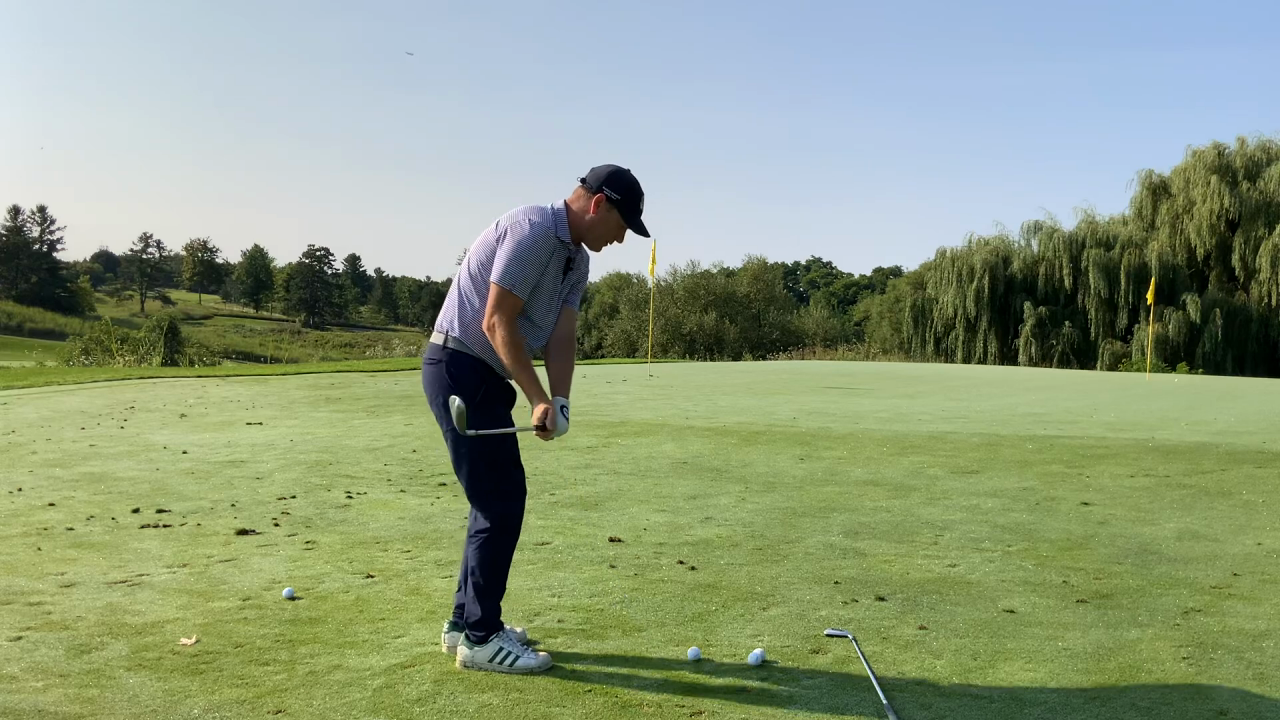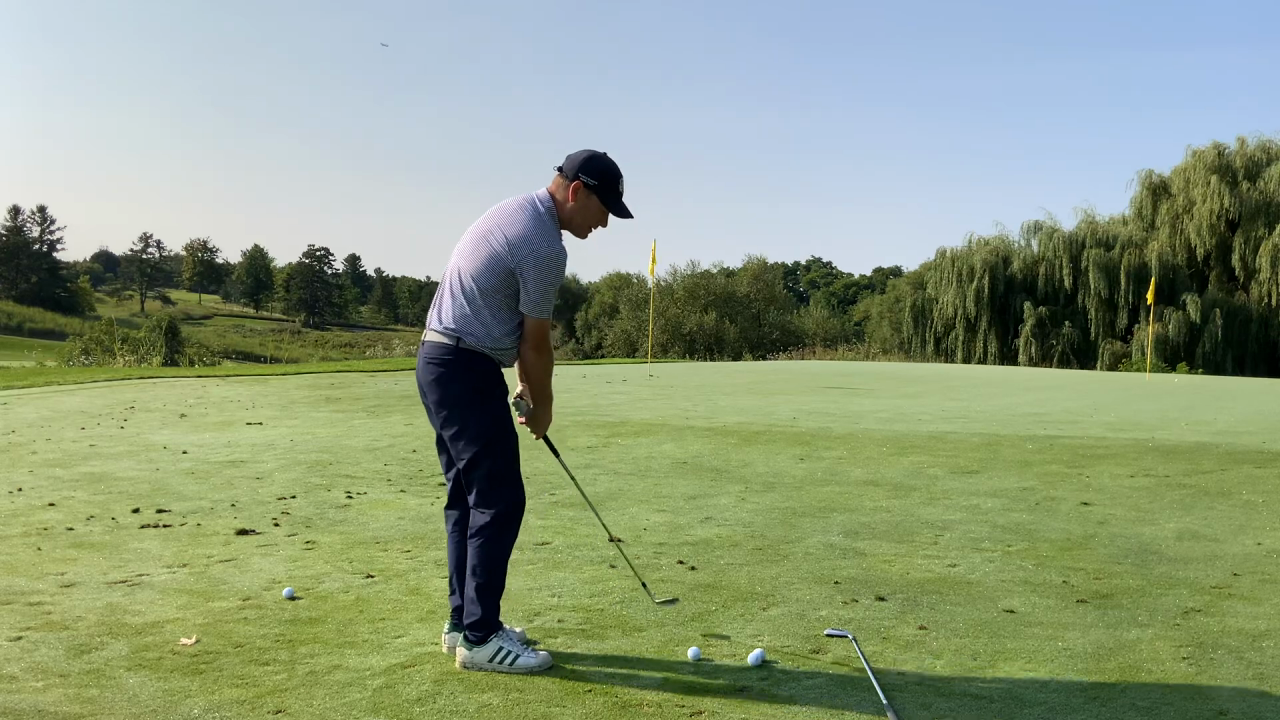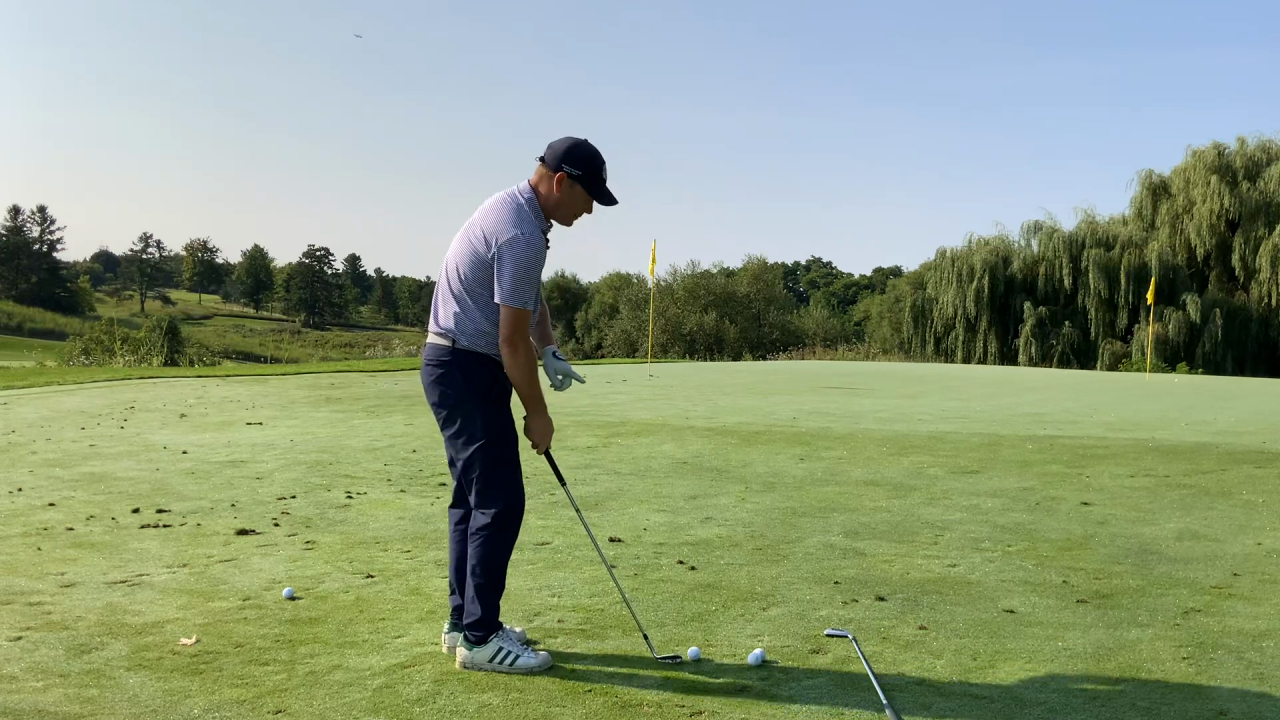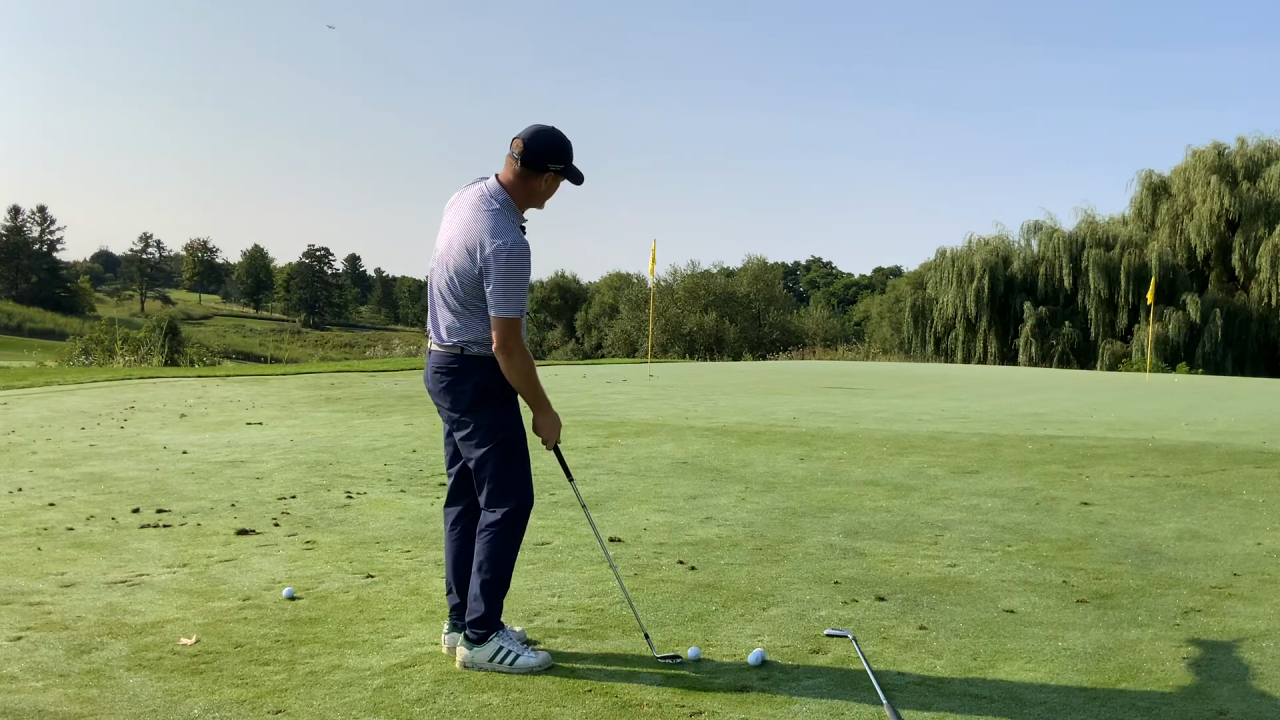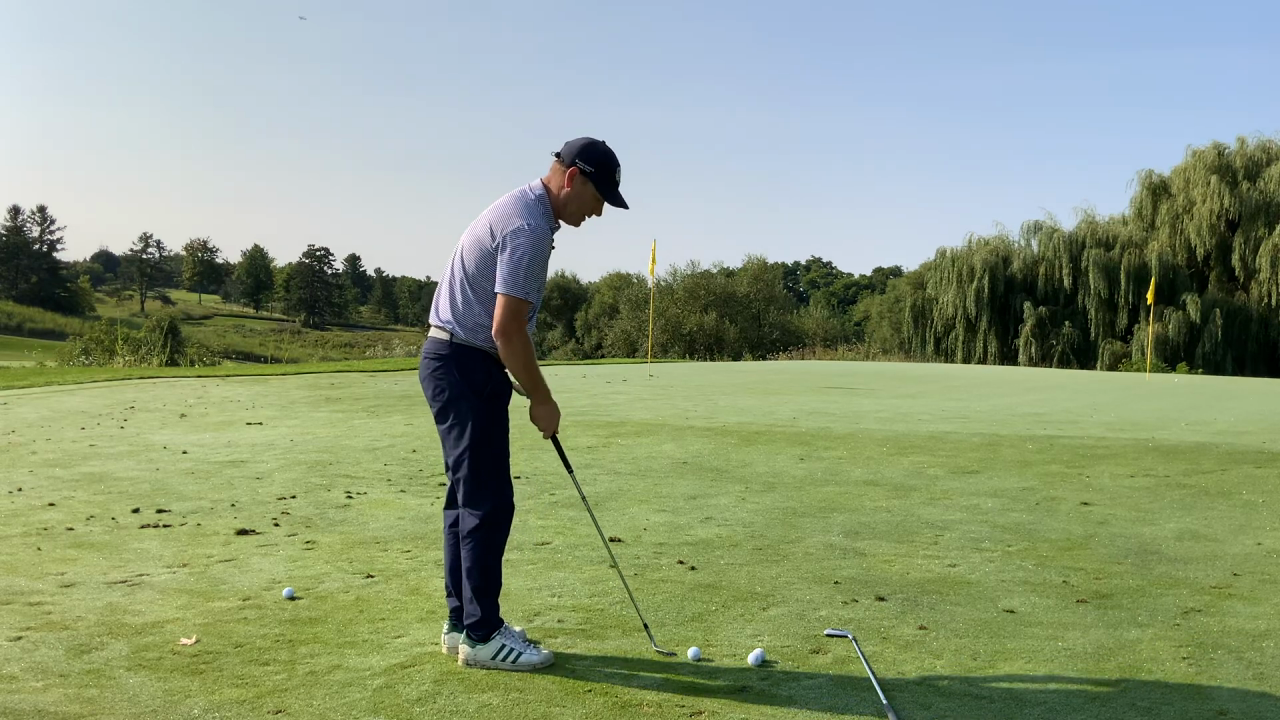
dt=1s
person 1, frame 1
left shoulder: (575, 258)
right shoulder: (534, 230)
left elbow: (562, 338)
right elbow: (496, 320)
left wrist: (558, 403)
right wrist: (538, 397)
left hip: (478, 375)
right hip: (461, 372)
left knee: (499, 498)
right knee: (500, 503)
left ankle: (466, 621)
right ankle: (480, 637)
person 1, frame 2
left shoulder: (520, 211)
right shoulder: (543, 245)
right elbow: (535, 343)
left wrist: (526, 387)
right wrist: (543, 406)
left hip: (446, 363)
right hip: (464, 372)
left knee: (470, 497)
right knee: (499, 501)
left ankle: (465, 621)
right ankle: (479, 638)
person 1, frame 3
left shoulder: (510, 206)
right shoulder: (522, 235)
left elbow: (530, 303)
right elbow: (513, 340)
left wrist: (552, 356)
right wrist: (537, 413)
left hip: (453, 366)
right hip: (468, 372)
left knee: (474, 499)
right knee: (499, 502)
left ankle: (464, 622)
right ankle: (479, 637)
person 1, frame 4
left shoulder: (469, 195)
right shoulder: (506, 242)
right elbow: (507, 345)
left wrist: (517, 199)
right wrist: (544, 411)
left hip: (448, 366)
right hip: (477, 376)
left knee: (468, 497)
right knee: (507, 501)
left ankle: (463, 620)
right ankle: (481, 636)
person 1, frame 5
left shoulder: (522, 209)
right shoulder: (530, 226)
right elbow: (506, 329)
left wrist: (524, 384)
right wrist: (541, 396)
left hip: (460, 364)
right hip: (465, 368)
left knee: (469, 498)
right knee: (488, 501)
left ankle: (463, 621)
right ankle: (482, 634)
